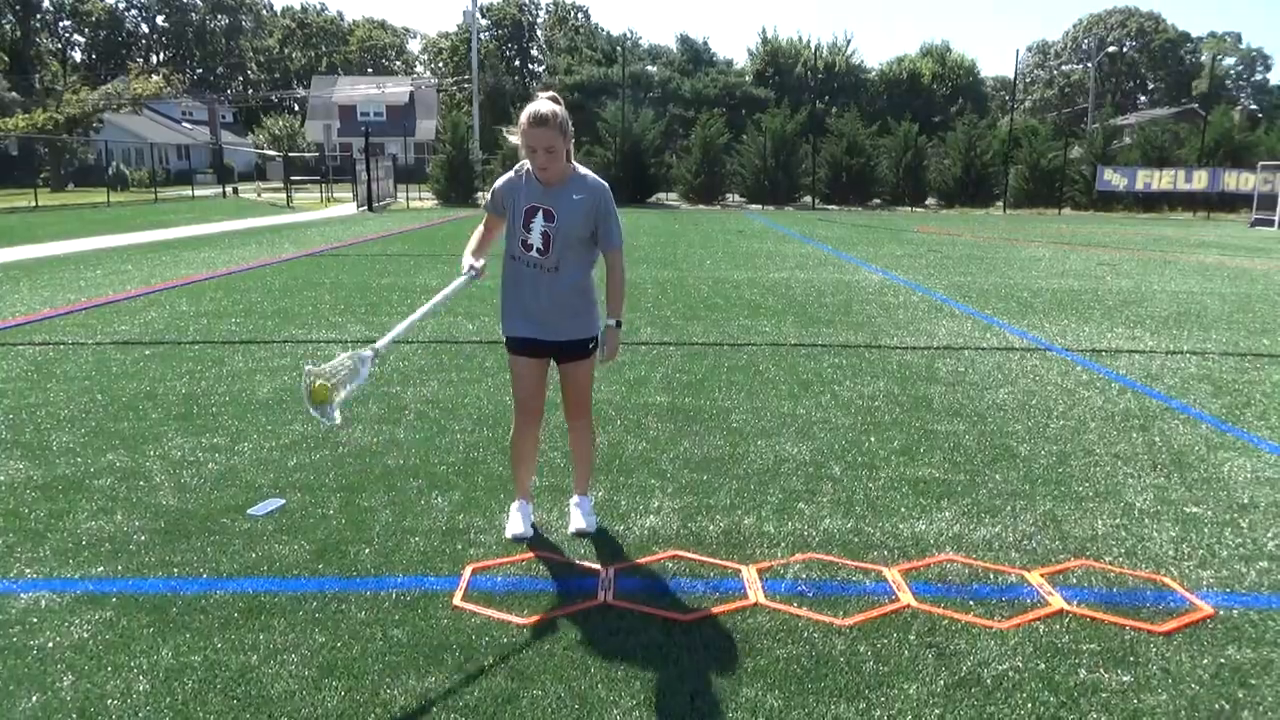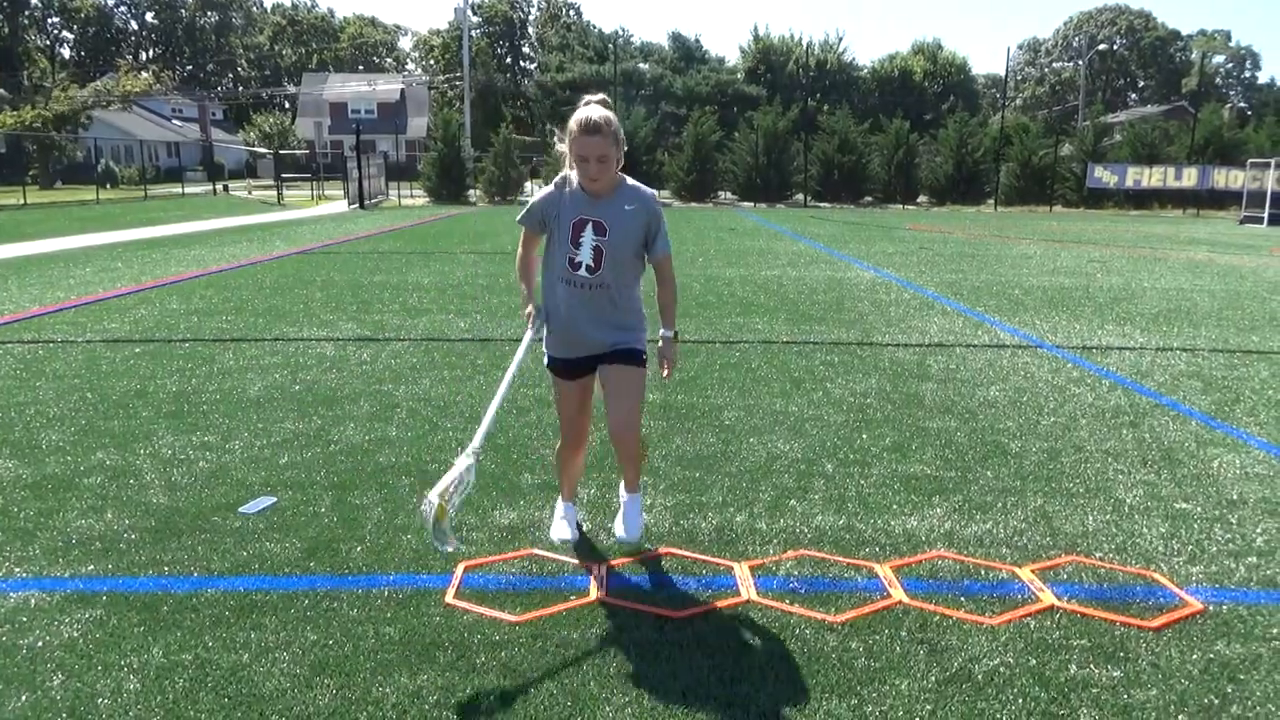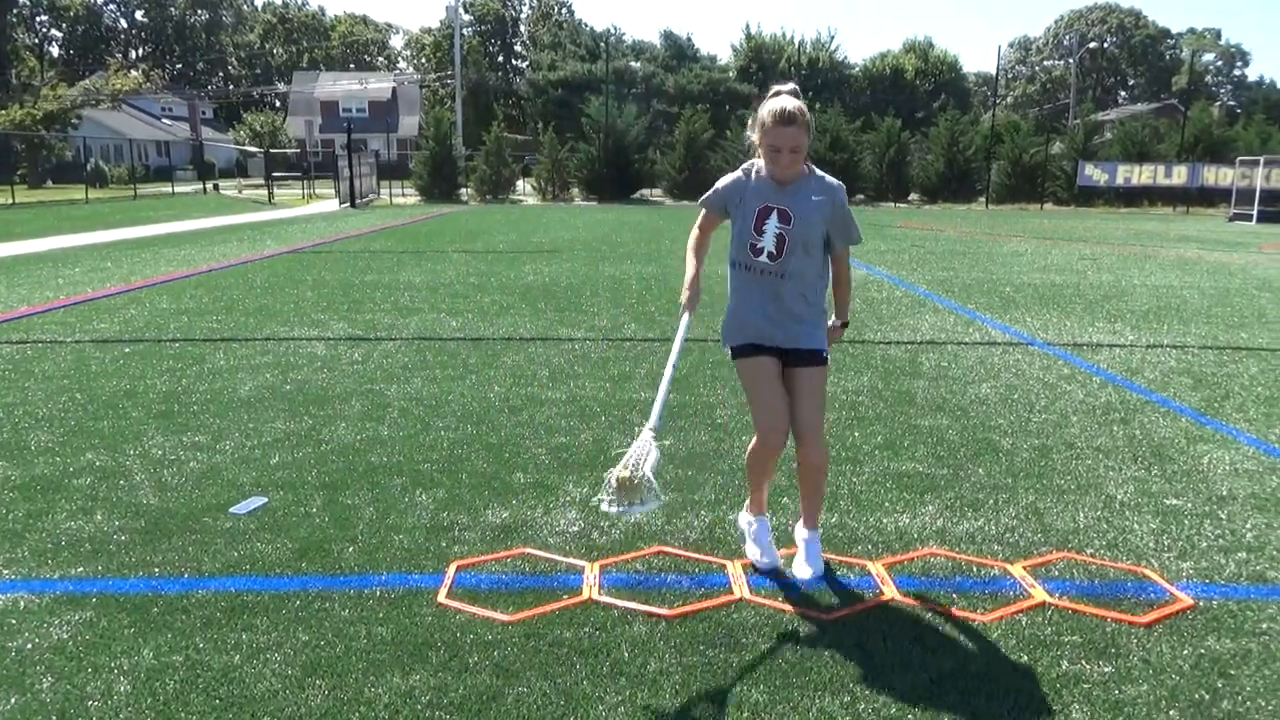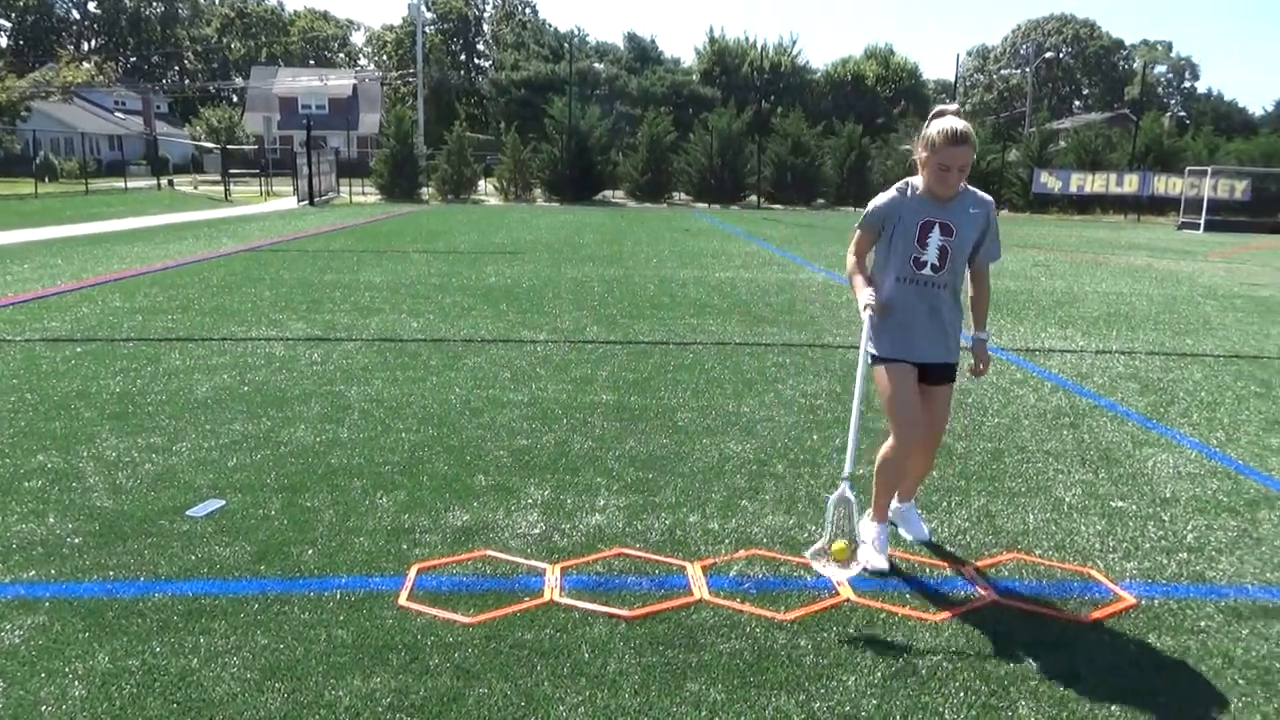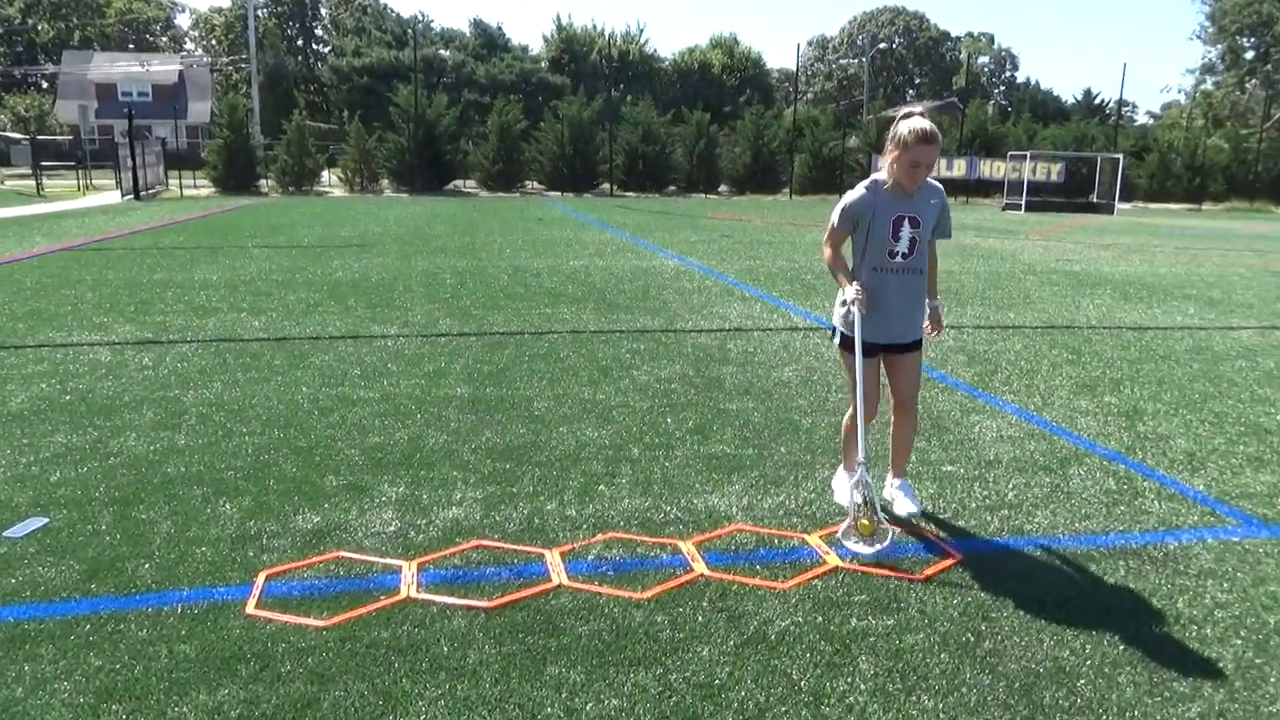
dt=1s
person 1, frame 1
left shoulder: (593, 192)
right shoulder: (509, 187)
left elbow: (613, 261)
right elbow: (488, 229)
left wrist: (613, 323)
right wrist: (472, 258)
left hip: (577, 324)
right hip: (524, 322)
left knee: (578, 415)
right knee: (526, 417)
left ankle: (580, 499)
right ankle: (522, 502)
person 1, frame 2
left shoulder: (643, 203)
right shoulder: (550, 200)
left elbow: (664, 271)
right elbow: (527, 251)
left wrist: (669, 334)
right wrist: (529, 298)
left hip: (623, 334)
right hip: (566, 336)
left knee: (625, 433)
right knee: (573, 436)
left ankle: (630, 491)
right ankle: (566, 504)
person 1, frame 3
left shoulder: (828, 194)
right shoulder: (735, 187)
left elbow: (840, 262)
right elbow: (702, 230)
left wrist: (841, 320)
right wrist: (692, 279)
left hip: (806, 332)
right hip: (751, 327)
left knee: (811, 437)
right knee: (772, 430)
left ankle: (807, 530)
right ankle: (755, 514)
person 1, frame 4
left shoulder: (981, 208)
right shoulder: (890, 205)
left elbow: (979, 276)
right elbow: (856, 253)
left wrist: (980, 337)
right wrist: (863, 293)
left hip: (942, 344)
right hip: (892, 338)
left knee: (929, 442)
right knee: (905, 437)
left ankle: (904, 502)
right ankle: (876, 521)
person 1, frame 5
left shoulder: (936, 197)
right shoulder: (862, 199)
right elbow: (830, 247)
left wrist: (933, 301)
right wrist: (847, 286)
left hip: (907, 323)
right hip: (861, 321)
left knee: (908, 408)
right knee: (865, 408)
left ankle: (898, 478)
right ankle: (847, 473)
